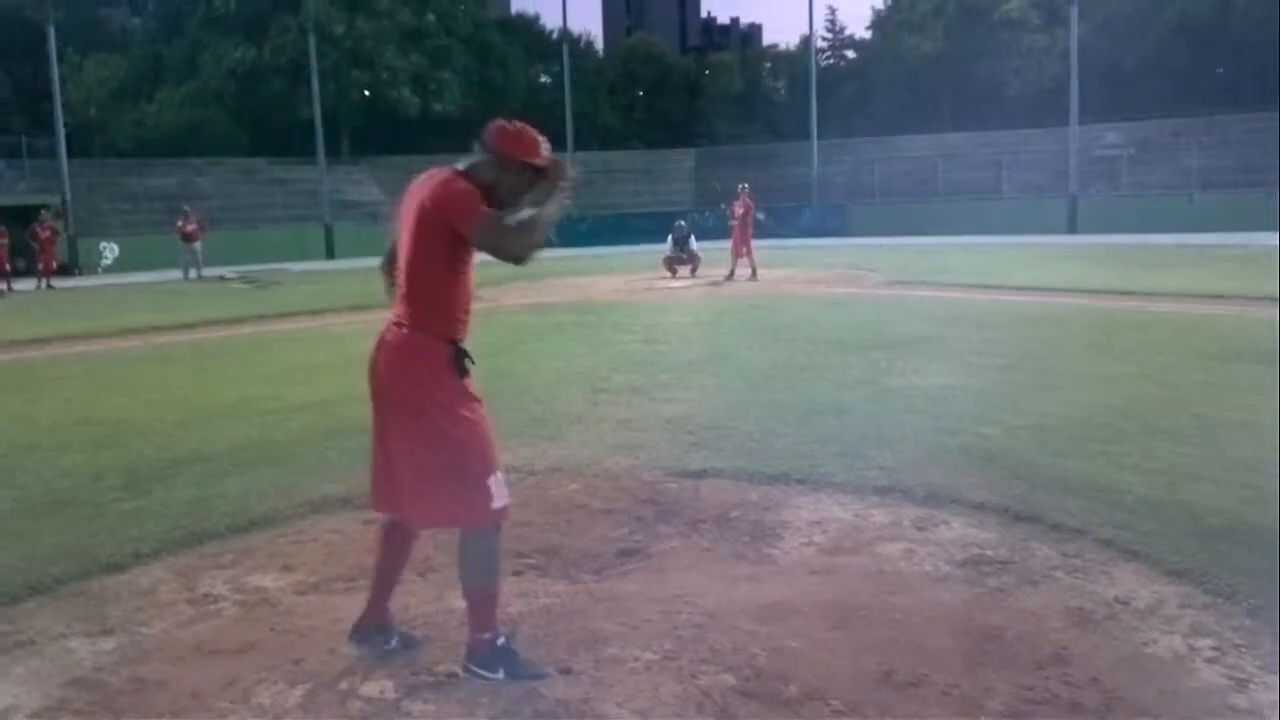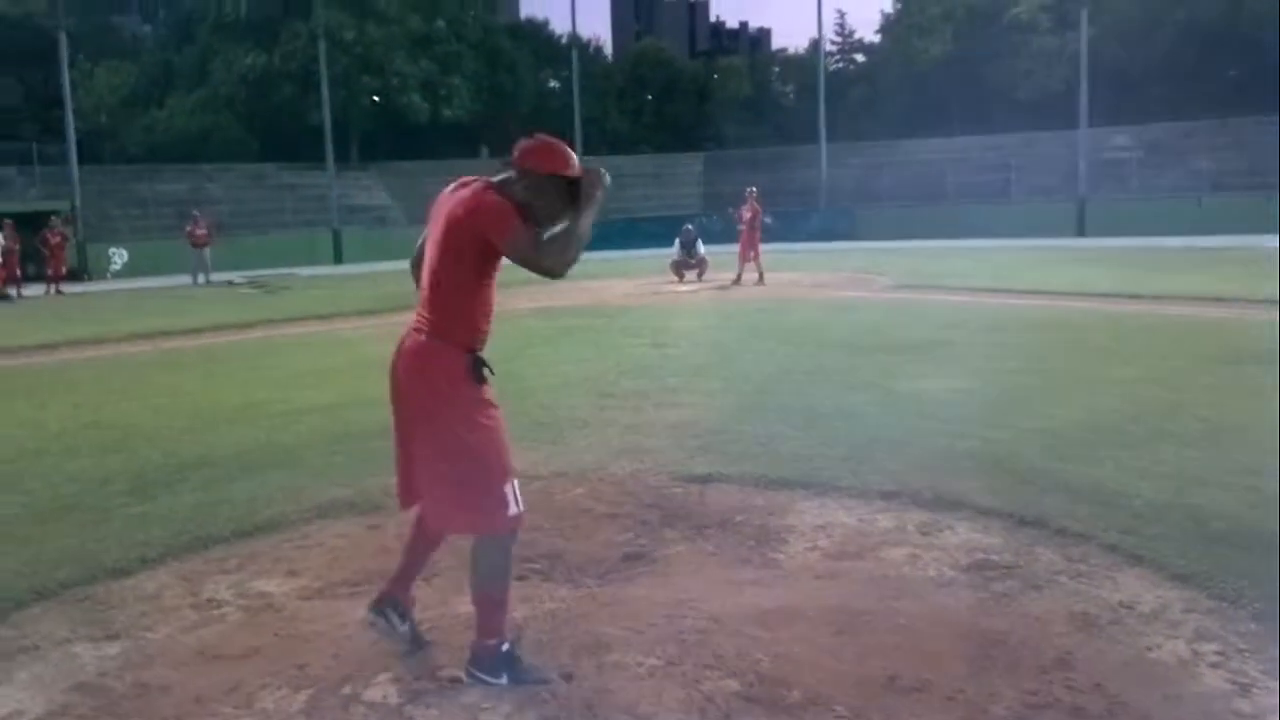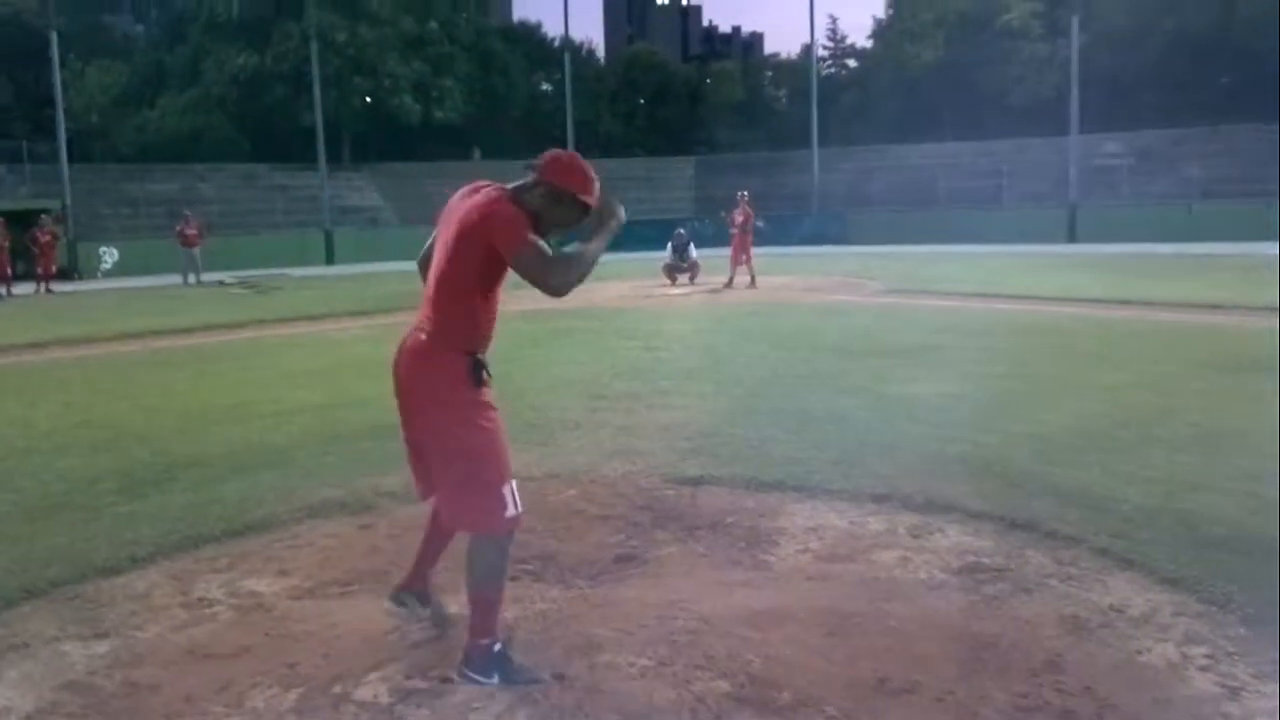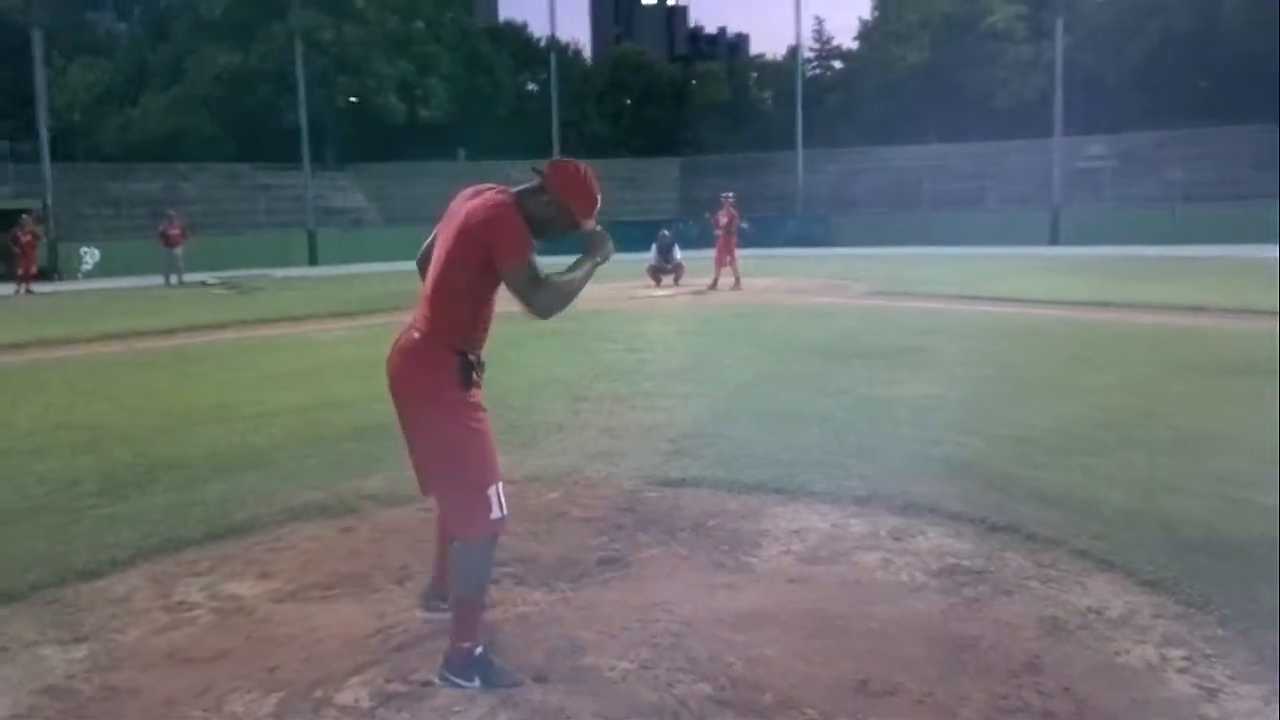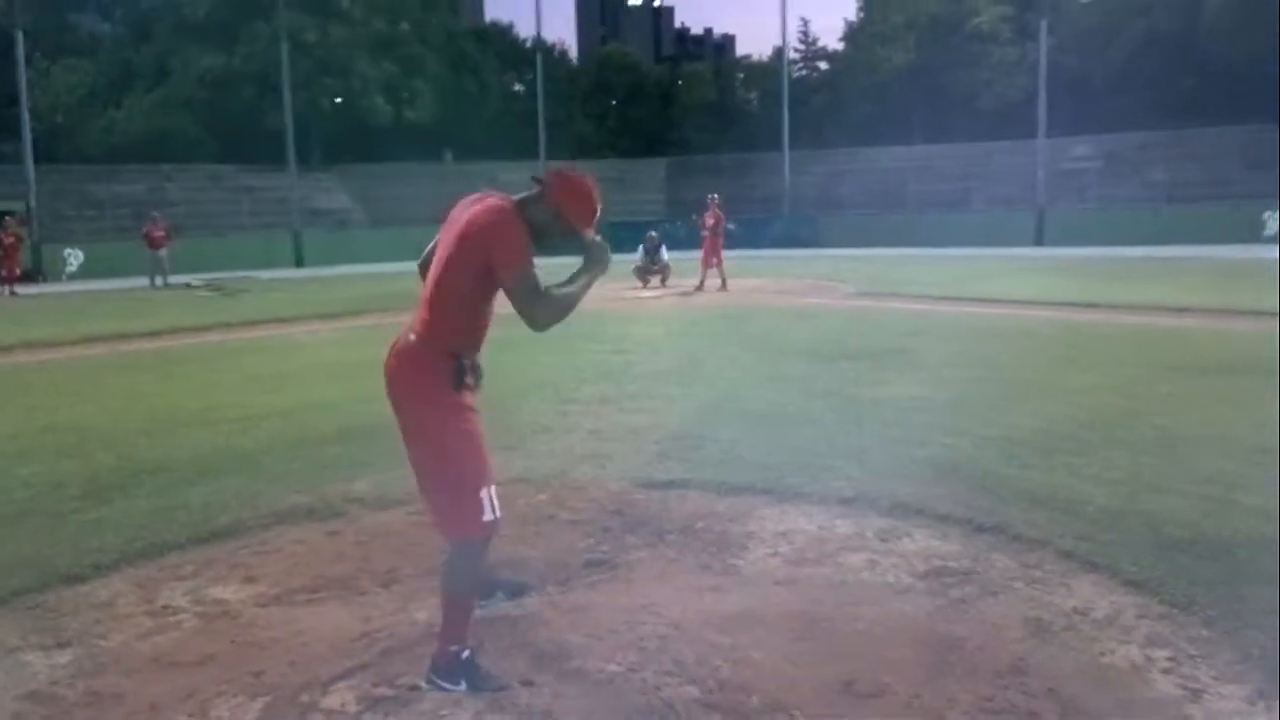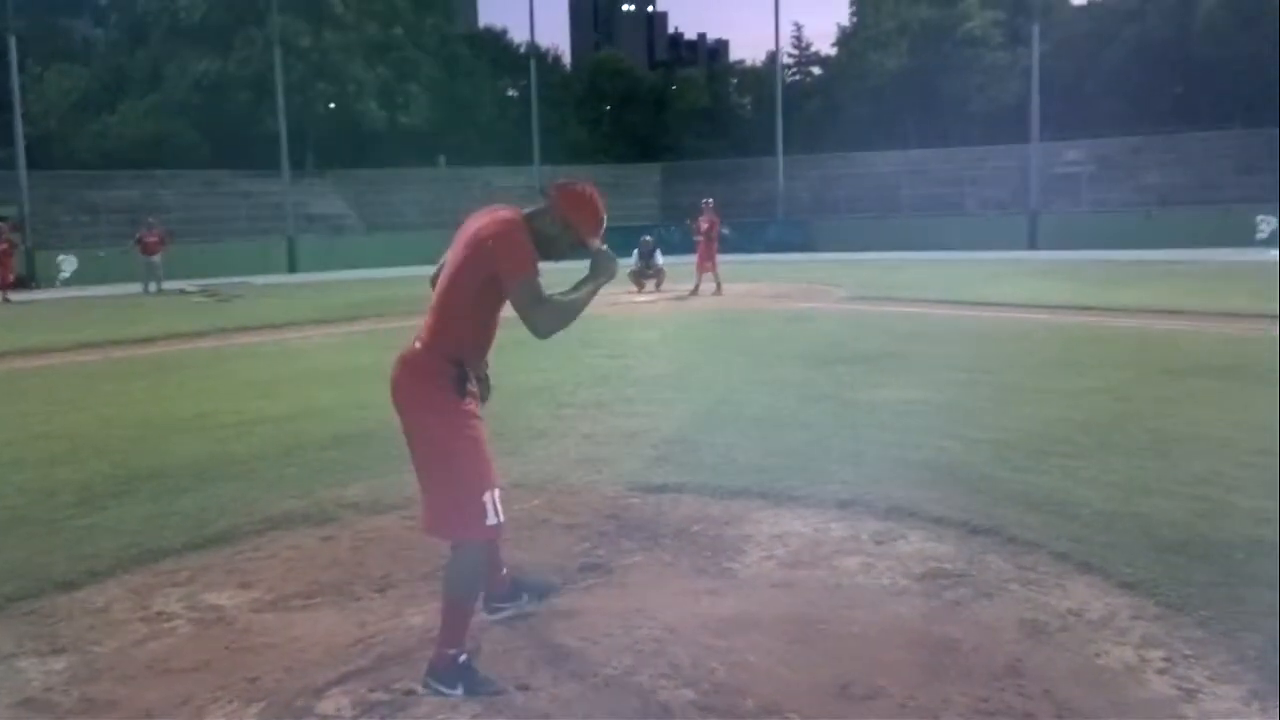
dt=0.1s
person 1, frame 1
left shoulder: (428, 184)
right shoulder: (456, 193)
left elbow: (393, 261)
right elbow: (516, 248)
right wrist: (555, 191)
left hip: (398, 351)
right hip: (430, 362)
left knee: (414, 494)
right knee: (484, 507)
left ankle: (375, 623)
right ankle: (484, 647)
person 1, frame 2
left shoulder: (459, 191)
right shoulder: (488, 205)
left elbow: (419, 263)
right elbow: (553, 262)
right wrist: (590, 203)
left hip: (420, 356)
right hip: (448, 369)
left knee: (444, 494)
right knee: (499, 514)
left ankle: (394, 601)
right ankle: (490, 653)
person 1, frame 3
left shoulder: (471, 194)
right shoulder: (501, 213)
left elbow: (427, 264)
right elbow: (556, 280)
right wrist: (603, 233)
left hip: (423, 356)
right hip: (448, 370)
left knee: (460, 487)
right knee: (496, 513)
left ankle: (417, 585)
right ankle: (481, 653)
person 1, frame 4
left shoulder: (477, 197)
right shoulder: (502, 216)
left elbow: (425, 262)
right elbow: (542, 301)
right wrist: (595, 258)
left hip: (418, 356)
right hip: (440, 370)
left knee: (460, 486)
right knee: (482, 516)
left ankle: (443, 586)
right ankle: (463, 657)
person 1, frame 5
left shoulder: (479, 204)
right shoulder: (503, 224)
left elbow: (426, 267)
right elbow: (538, 314)
right wrist: (591, 270)
left hip: (421, 361)
right hip: (434, 374)
left knee: (465, 488)
right knee: (474, 515)
left ankle: (473, 581)
right ankle: (450, 659)
person 1, frame 6
left shoulder: (492, 218)
right shoulder: (511, 234)
left elbow: (441, 281)
right elbow: (542, 320)
right wrist: (598, 278)
left hip: (431, 369)
right hip: (439, 381)
left knee: (472, 490)
right knee: (477, 519)
left ankle: (499, 588)
right ankle: (448, 664)
